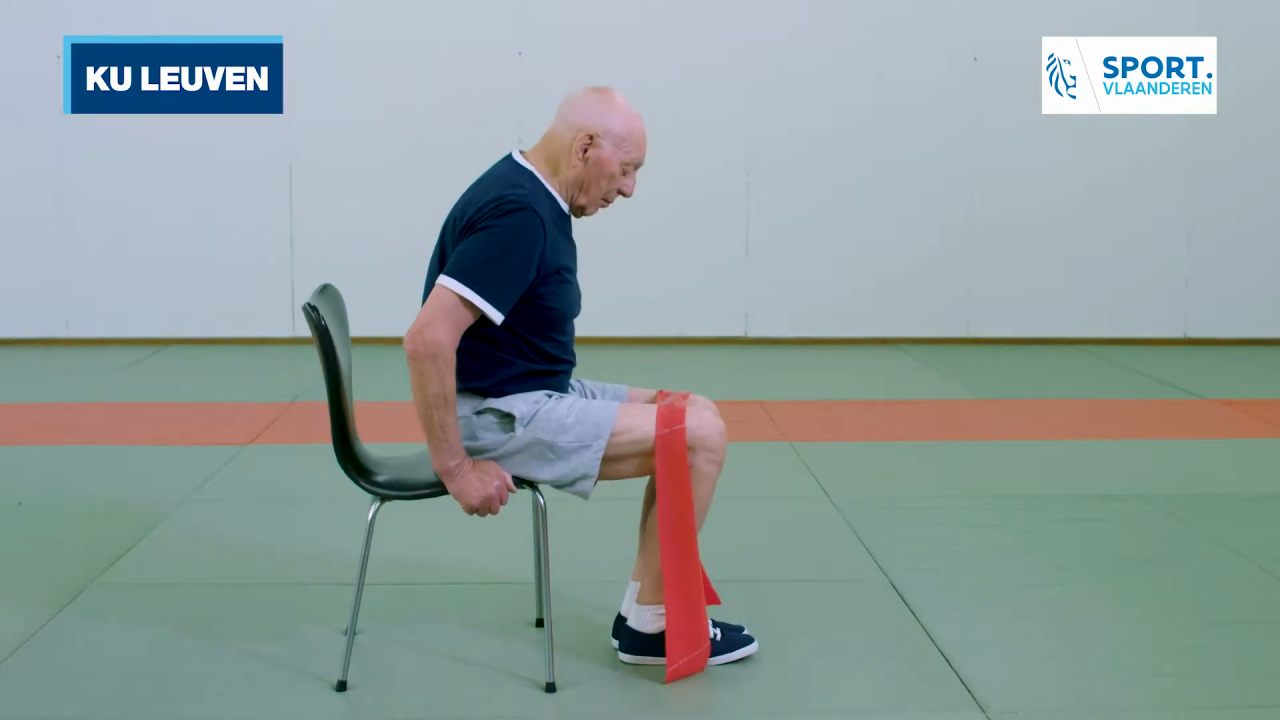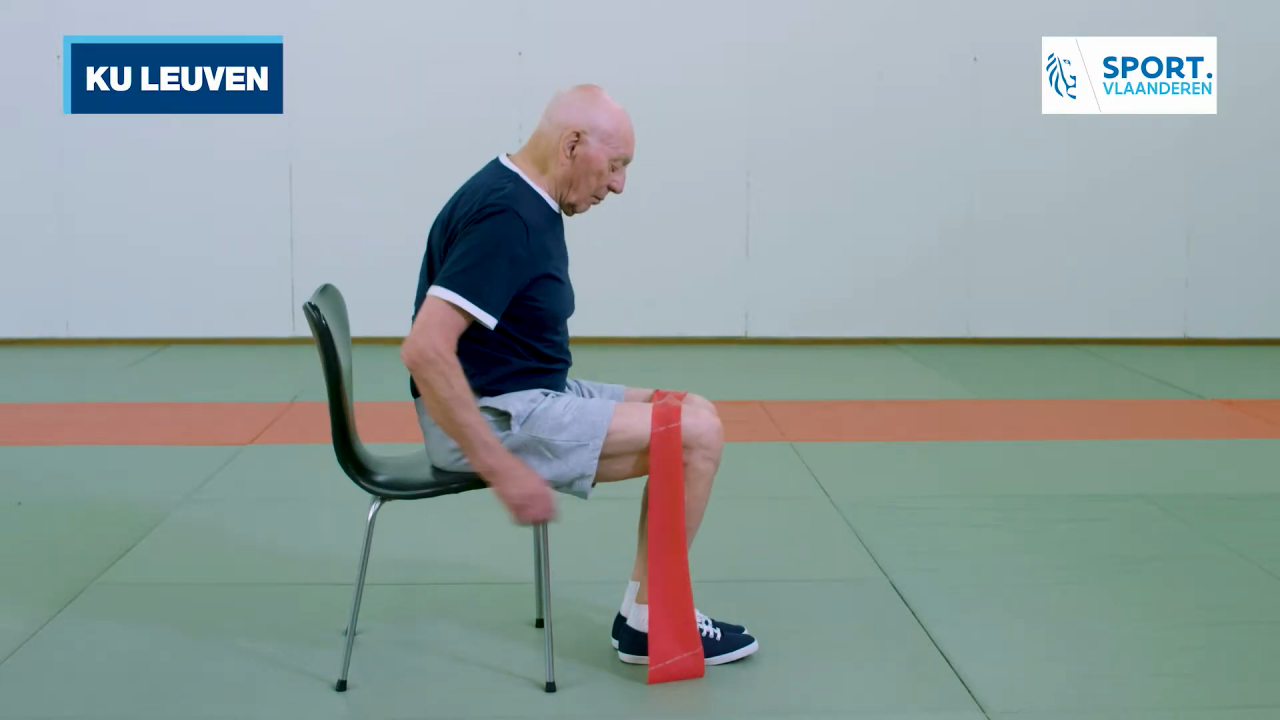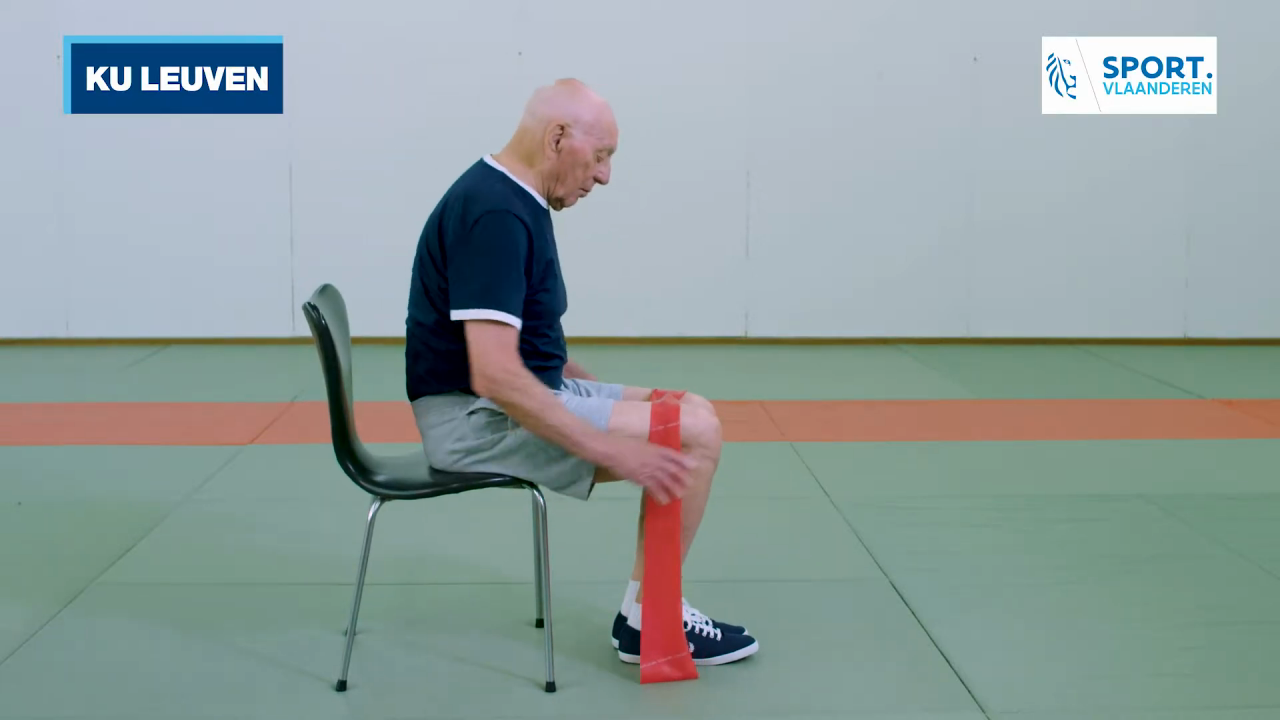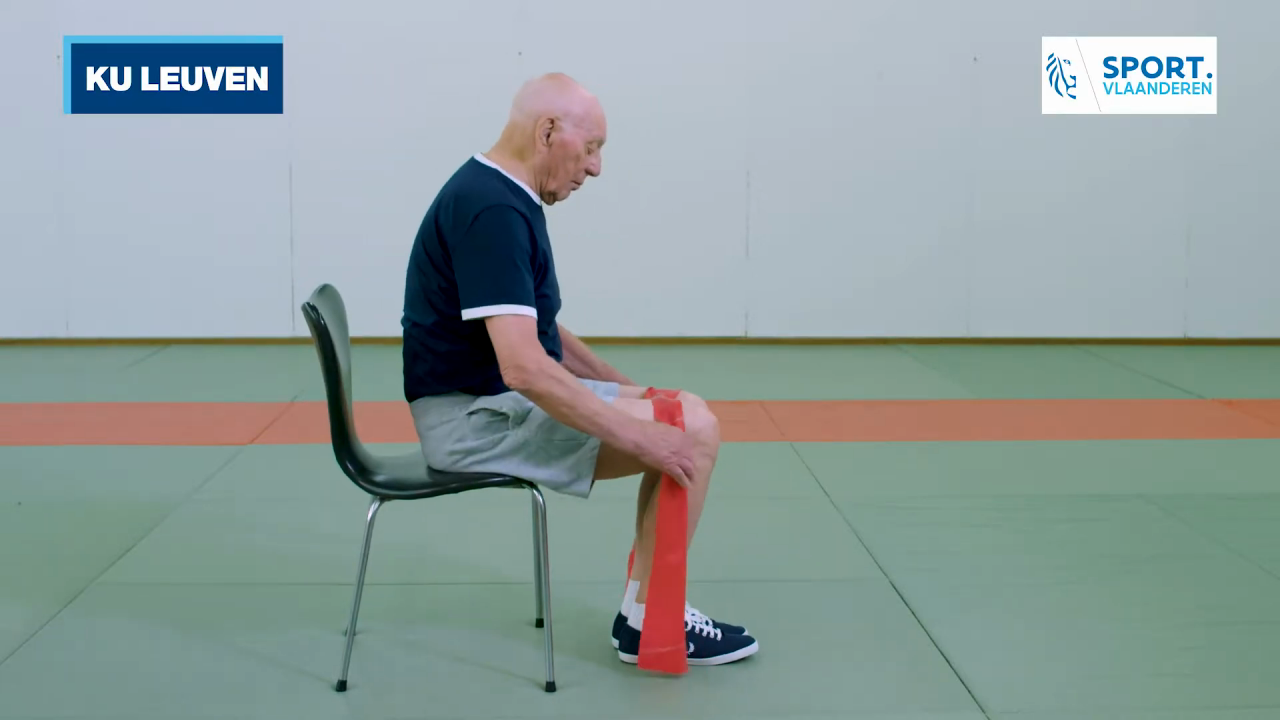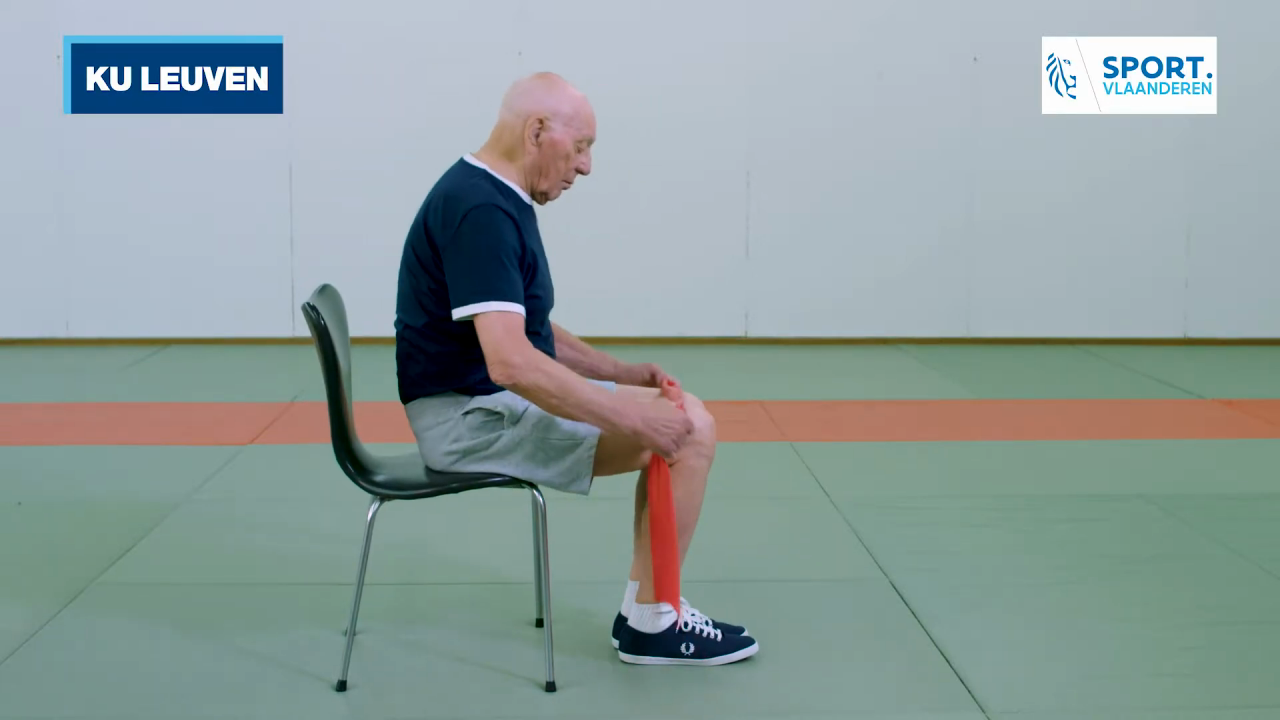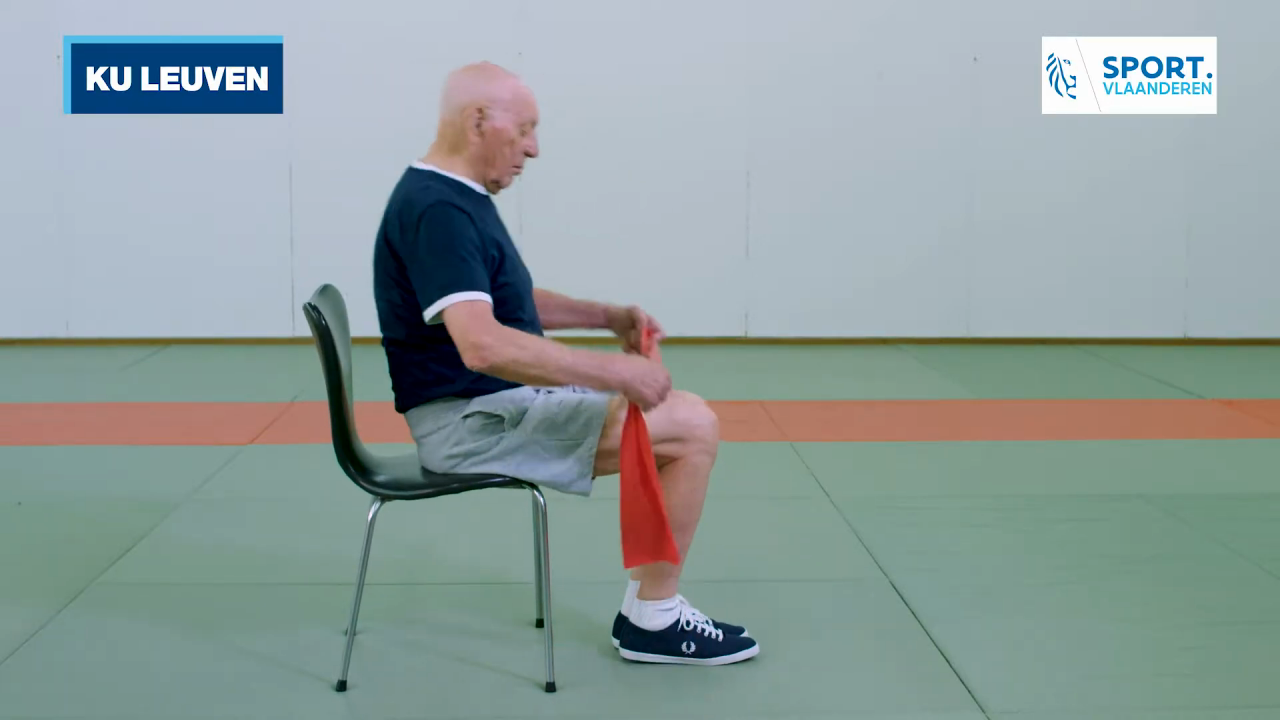
dt=0.2s
person 1, frame 1
left shoulder: (533, 197)
right shoulder: (519, 213)
right elbow: (428, 340)
right wrist: (455, 467)
left hip: (535, 395)
right hip: (496, 418)
left knee: (699, 416)
right knee: (701, 437)
left ankle: (647, 608)
right ankle: (651, 623)
person 1, frame 2
left shoulder: (527, 202)
right shoulder: (505, 215)
right elbow: (424, 350)
right wrist: (501, 470)
left hip: (530, 396)
right hip: (488, 415)
left knee: (696, 415)
right knee: (697, 436)
left ankle: (647, 607)
right ankle: (652, 622)
person 1, frame 3
left shoulder: (508, 198)
right shoulder: (496, 215)
right elbow: (495, 376)
left wrist: (609, 407)
right wrist: (612, 452)
left hip: (514, 399)
right hip: (481, 418)
left knee: (692, 415)
right knee: (694, 438)
left ankle: (647, 608)
right ankle: (651, 623)
person 1, frame 4
left shoulder: (500, 196)
right shoulder: (494, 211)
right elbow: (524, 369)
left wrist: (624, 387)
right wrist: (638, 437)
left hip: (500, 399)
right hip: (476, 417)
left knee: (688, 415)
right knee: (692, 436)
left ankle: (648, 607)
right ankle: (652, 622)
person 1, frame 5
left shoulder: (492, 198)
right shoulder: (482, 212)
right elbow: (511, 361)
left wrist: (621, 376)
right wrist: (636, 418)
left hip: (495, 403)
right hip: (472, 418)
left knee: (687, 416)
right knee: (688, 435)
left ankle: (646, 609)
right ankle: (651, 622)
person 1, frame 6
left shoulder: (455, 195)
right shoulder: (437, 210)
left elbow: (509, 298)
right elbow: (483, 345)
left wrist: (609, 315)
right wrist: (616, 373)
left hip: (503, 400)
right hip: (471, 421)
left knee: (686, 415)
right knee: (693, 429)
left ankle: (648, 608)
right ankle: (652, 618)
